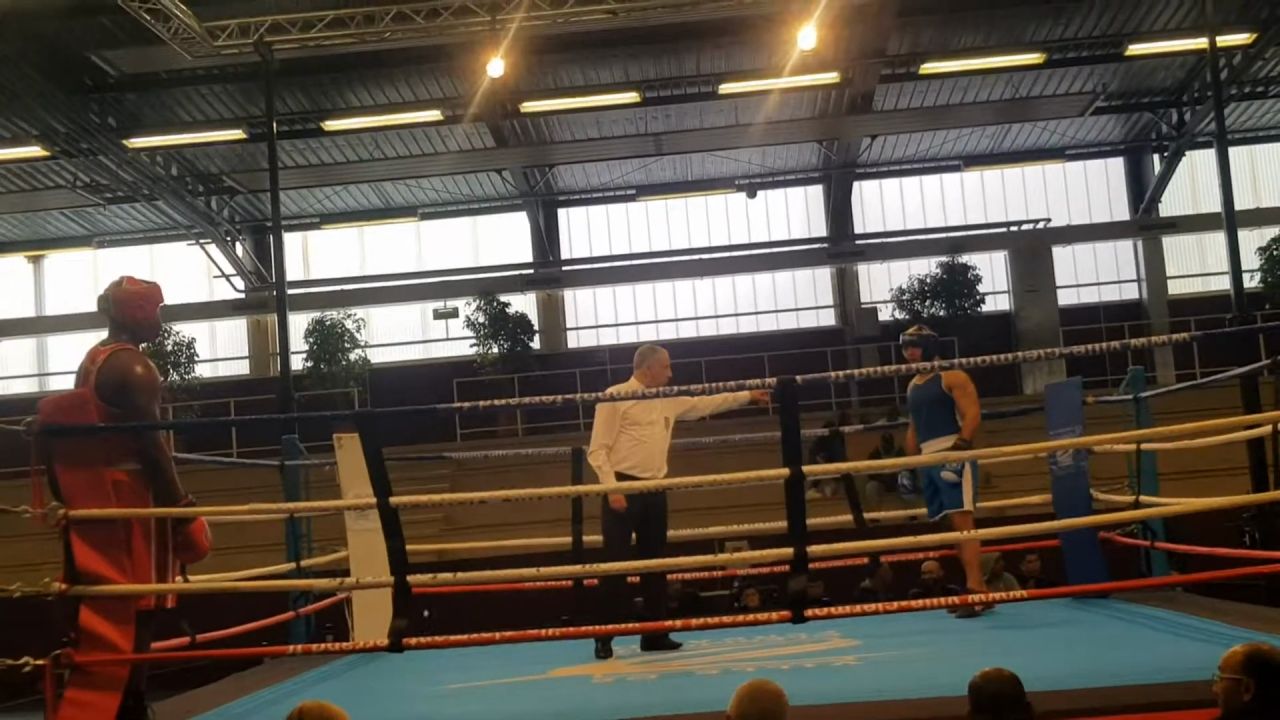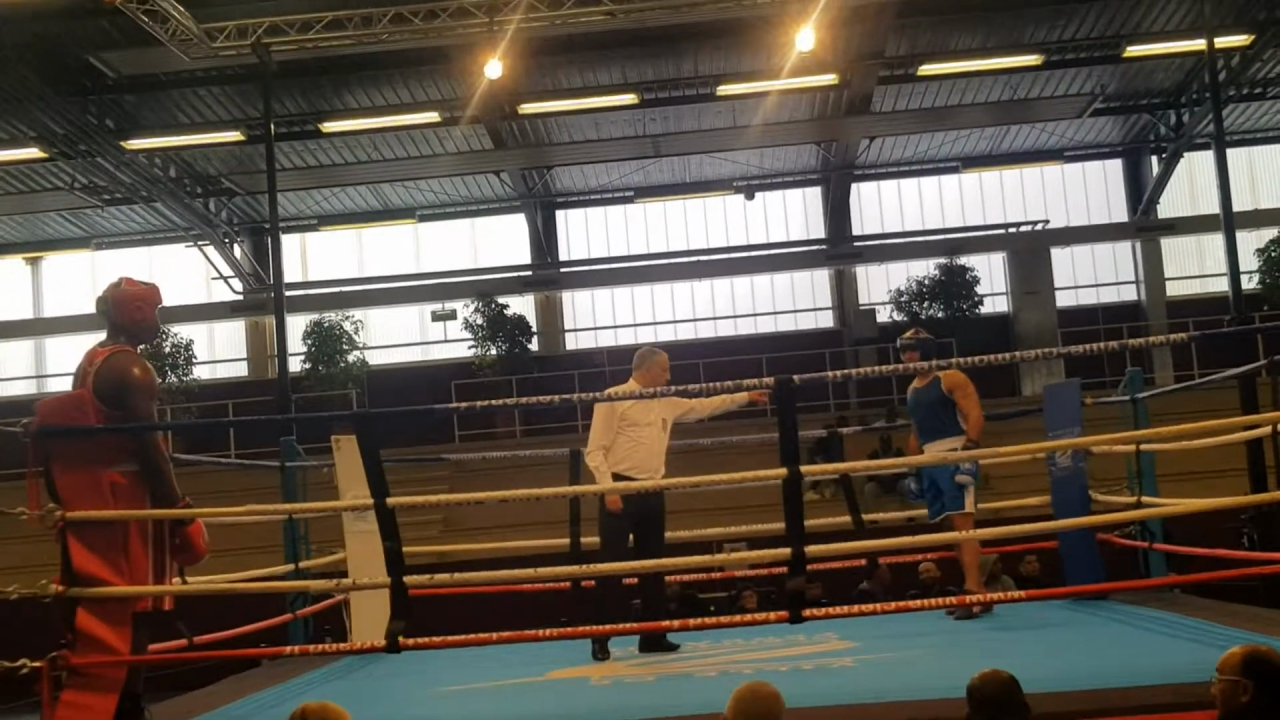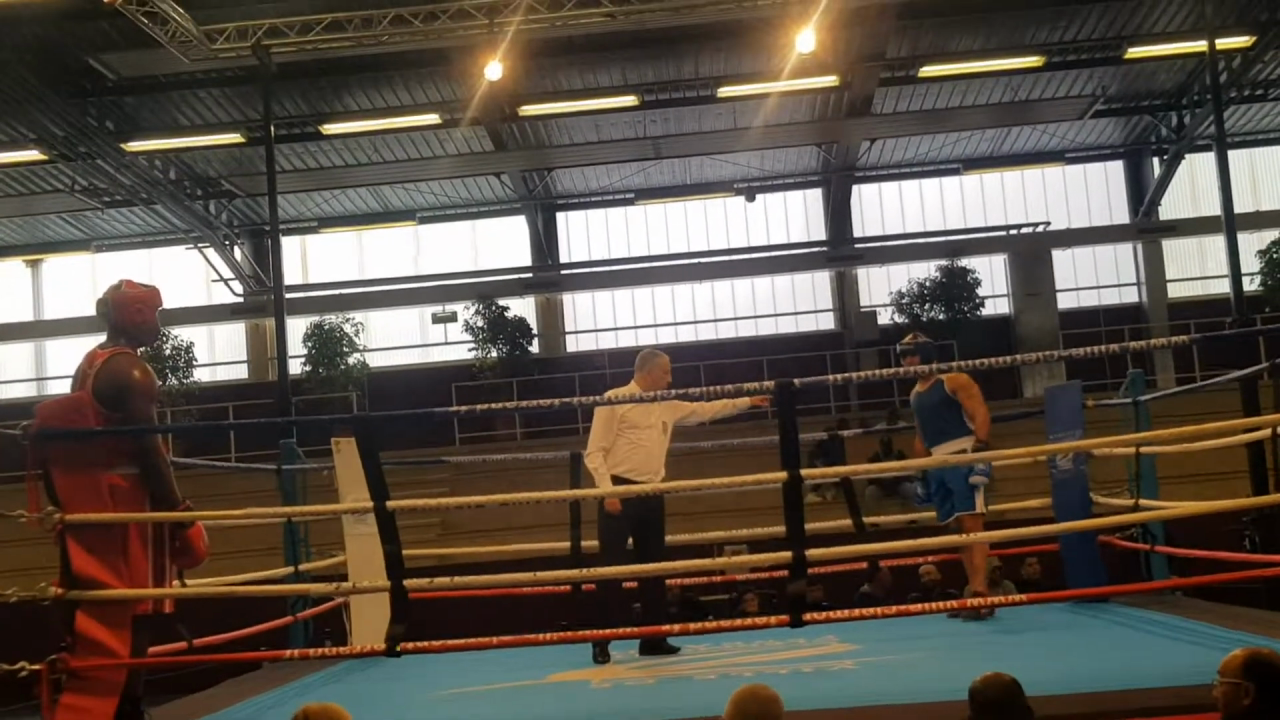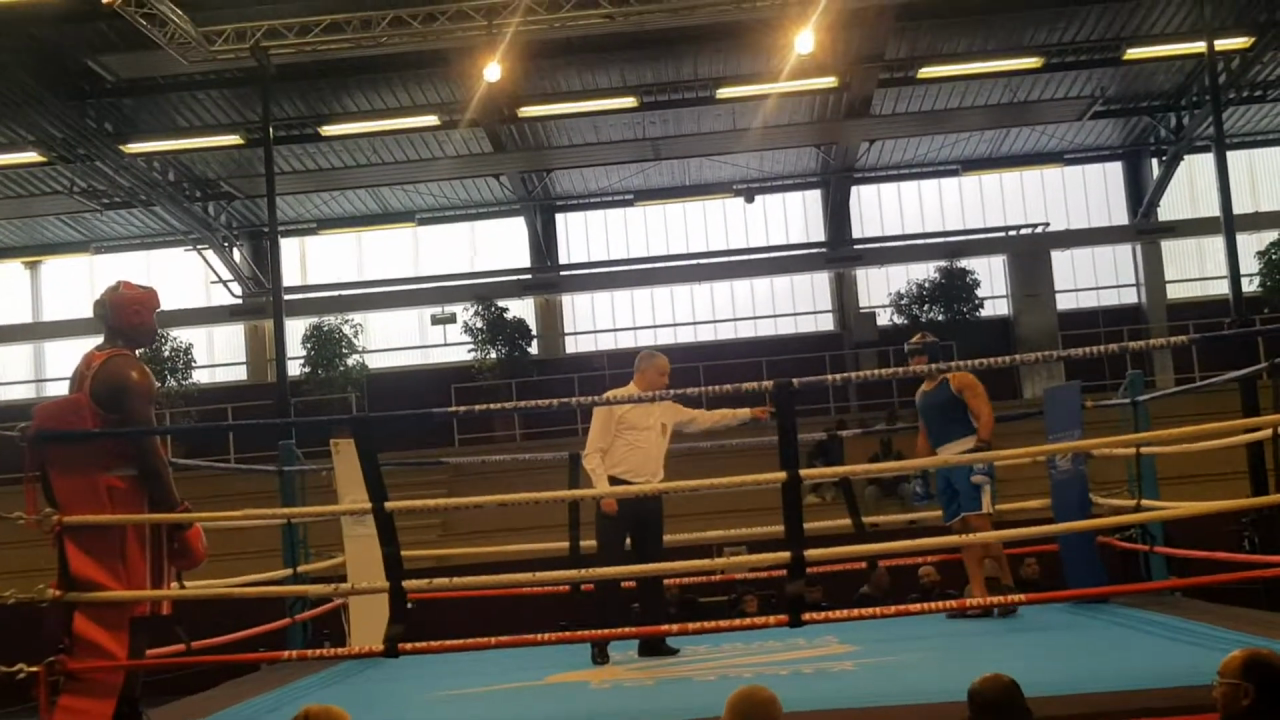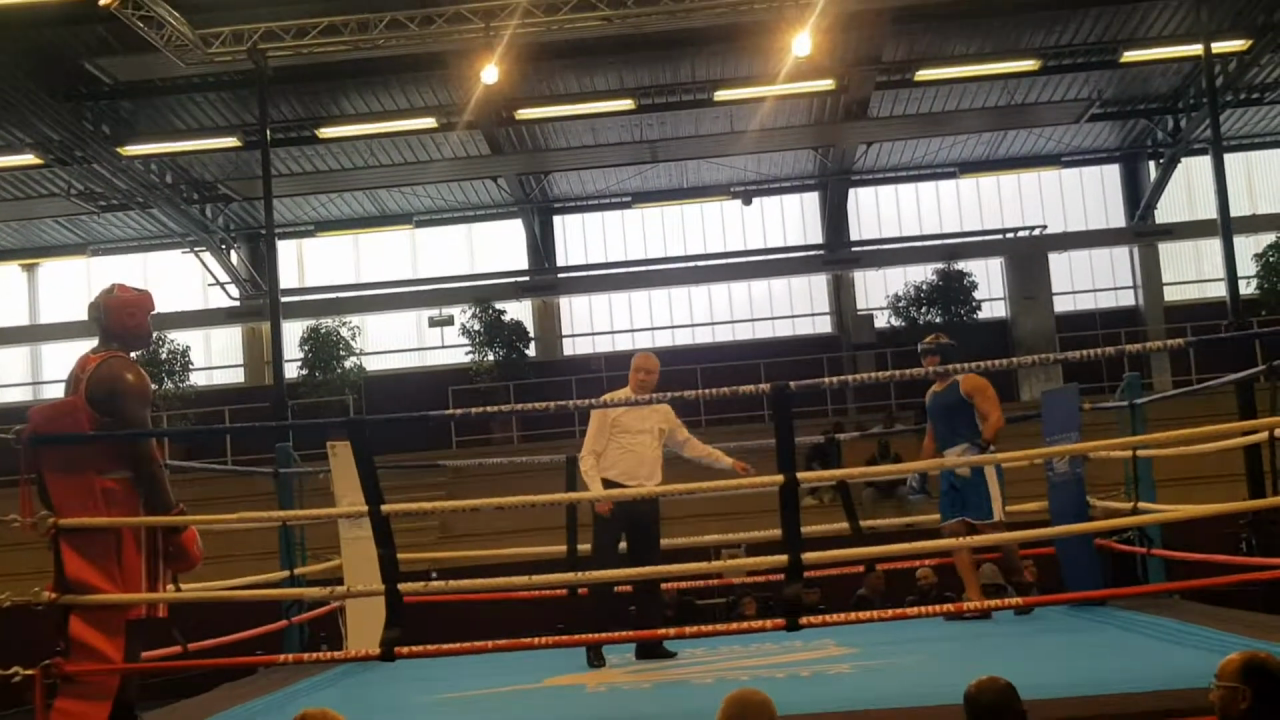
dt=0.2s
person 1, frame 1
left shoulder: (90, 362)
right shoulder: (133, 366)
right elbow: (150, 446)
right wrist: (185, 512)
left hip: (96, 502)
right hip: (130, 501)
left knee: (108, 615)
right knee: (130, 617)
person 1, frame 2
left shoulder: (89, 363)
right shoulder: (130, 368)
right elbow: (149, 448)
right wrist: (182, 513)
left hip: (94, 503)
right hip: (129, 501)
left knee: (106, 618)
right knee: (128, 618)
person 1, frame 3
left shoulder: (88, 366)
right shoulder: (130, 370)
right elbow: (149, 451)
right wrist: (182, 518)
left hip: (95, 506)
right hip: (129, 504)
left knee: (105, 621)
right knee: (129, 621)
person 1, frame 4
left shoulder: (85, 367)
right shoulder: (128, 371)
right elbow: (147, 453)
right wrist: (181, 520)
left hip: (92, 506)
right hip: (127, 506)
left knee: (102, 623)
right knee: (127, 622)
person 1, frame 5
left shoulder: (81, 369)
right shoulder: (124, 373)
right elbow: (143, 456)
right wrist: (176, 523)
left hip: (88, 507)
right hip: (122, 506)
left knee: (101, 625)
right knee: (124, 624)
person 2, frame 1
left shoulder: (667, 401)
right shoulder: (615, 397)
left elbow: (705, 404)
right elbow: (597, 449)
left wrist: (747, 396)
right wrist: (612, 488)
left hip: (654, 490)
right hip: (624, 488)
left knee: (655, 562)
right knee: (615, 562)
left ankle: (654, 634)
right ankle: (604, 638)
person 2, frame 2
left shoulder: (666, 403)
right shoulder: (613, 398)
left elbow: (704, 406)
right elbow: (595, 450)
left wrist: (745, 397)
right wrist: (609, 489)
left hip: (651, 491)
right hip: (620, 489)
left knee: (653, 563)
right knee: (612, 563)
left ankle: (652, 635)
right ankle: (601, 639)
person 2, frame 3
left shoulder: (667, 406)
right shoulder: (613, 400)
left elbow: (704, 410)
right elbow: (594, 452)
left wrist: (746, 402)
right wrist: (607, 491)
left hip: (651, 494)
right hip: (620, 491)
left knee: (653, 565)
right knee: (611, 566)
left ankle: (653, 638)
right ankle: (601, 642)
person 2, frame 4
left shoulder: (666, 408)
right shoulder: (612, 401)
left elbow: (703, 418)
right elbow: (592, 453)
left wrist: (747, 413)
right wrist: (604, 492)
left hip: (649, 495)
right hip: (617, 492)
left knee: (651, 566)
right knee: (609, 567)
left ankle: (652, 639)
right ankle: (600, 643)
person 2, frame 5
left shoulder: (663, 411)
right shoulder: (609, 404)
left elbow: (690, 445)
right elbow: (588, 454)
left wrist: (728, 462)
right wrist: (597, 493)
left hip: (646, 499)
left knee: (648, 570)
right knee: (604, 570)
left ankle: (649, 642)
right ankle: (595, 645)
person 3, frame 1
left shoulder: (952, 376)
right shoulder: (913, 386)
left elbow: (972, 415)
left wrist: (957, 452)
left hip: (953, 456)
right hip: (928, 461)
left knee: (962, 520)
right knee: (951, 524)
left ankle: (975, 590)
right ankle: (980, 590)
person 3, frame 2
left shoulder: (952, 378)
right shoulder: (913, 389)
left elbow: (975, 416)
left wrist: (968, 454)
right wrist: (914, 470)
left hip: (955, 456)
right hip: (930, 463)
left knee: (962, 522)
right knee: (951, 526)
left ankle: (973, 592)
right ankle: (979, 592)
person 3, frame 3
left shoulder: (955, 380)
right shoulder: (916, 393)
left elbow: (981, 415)
left wrist: (980, 454)
right wrist: (921, 475)
left hip: (964, 458)
right hip: (938, 465)
left knee: (971, 524)
right knee: (958, 529)
left ankle: (980, 594)
right ankle: (980, 596)
person 3, frame 4
left shoulder: (960, 380)
right shoulder: (921, 394)
left elbow: (985, 416)
right elbow: (924, 437)
left wrist: (981, 454)
right hip: (944, 466)
left knee: (979, 524)
right knee: (961, 530)
left ankle: (1007, 587)
right ankle: (979, 598)
person 3, frame 5
left shoulder: (971, 383)
right shoulder: (931, 394)
left elbow: (996, 419)
right elbow: (931, 437)
left wrist: (977, 449)
left hip: (978, 463)
right hip: (952, 468)
left knee: (990, 528)
right knee: (953, 532)
left ankle: (1023, 586)
right ankle: (975, 600)
